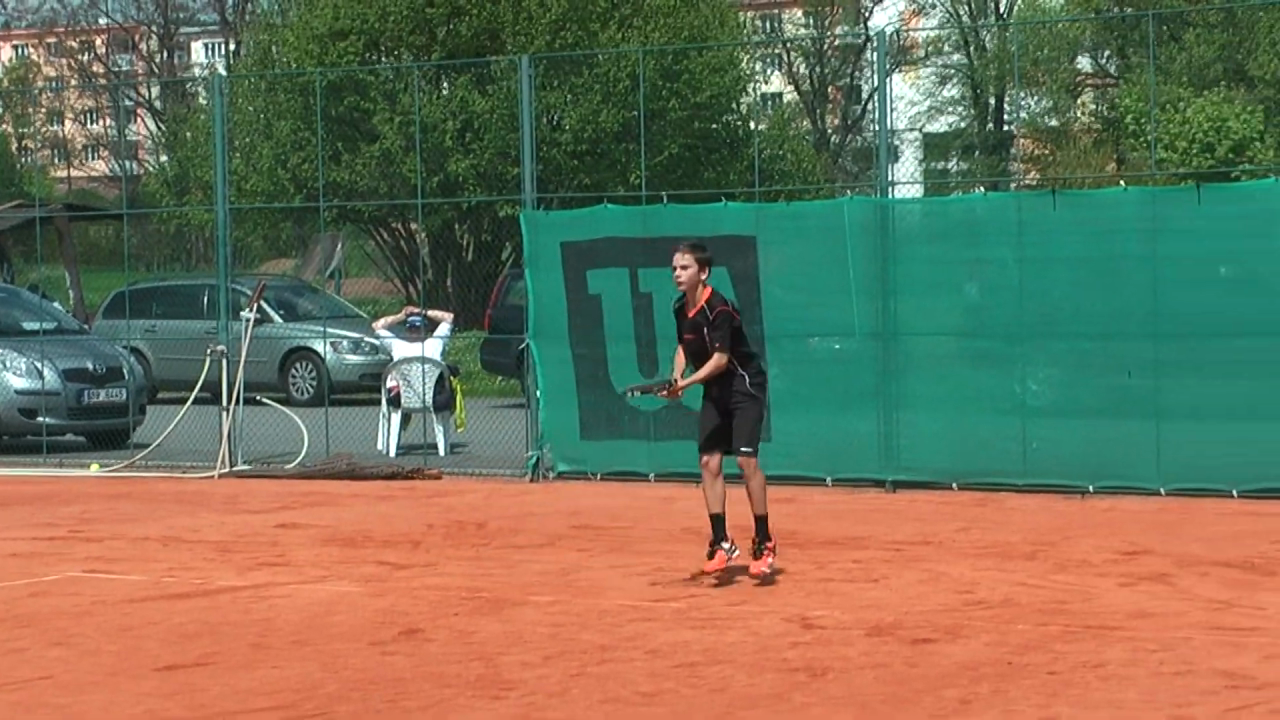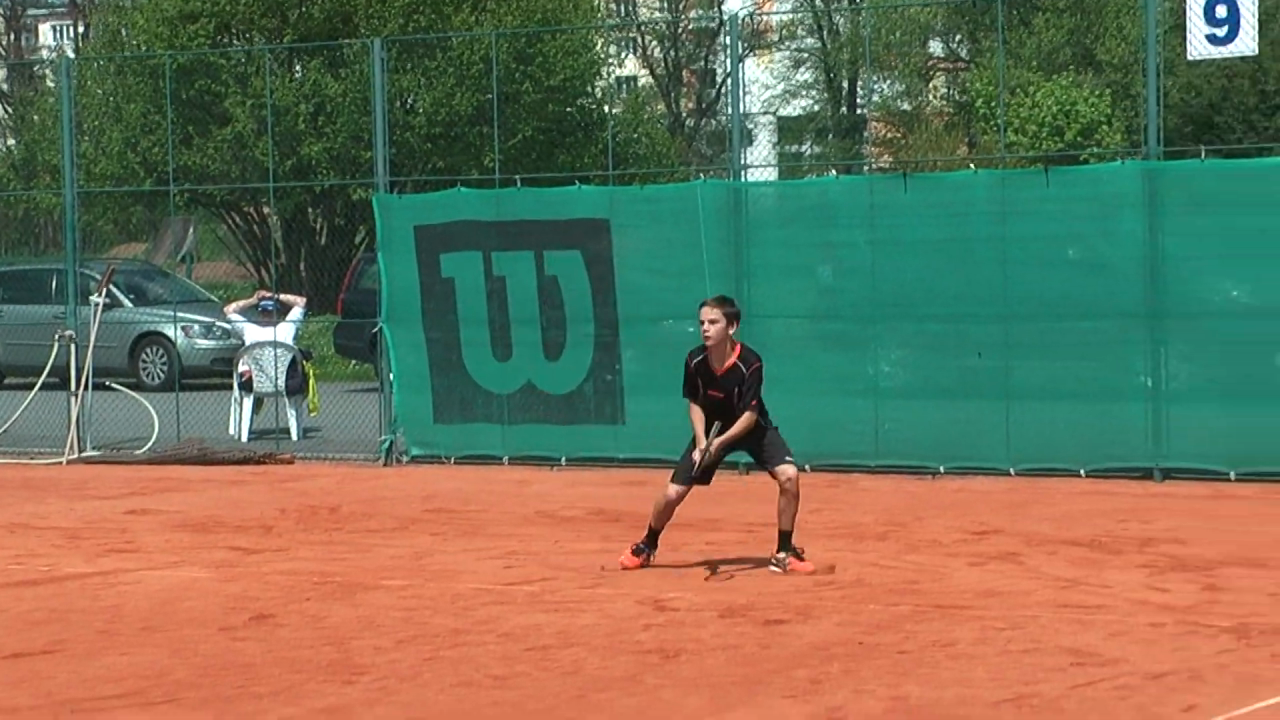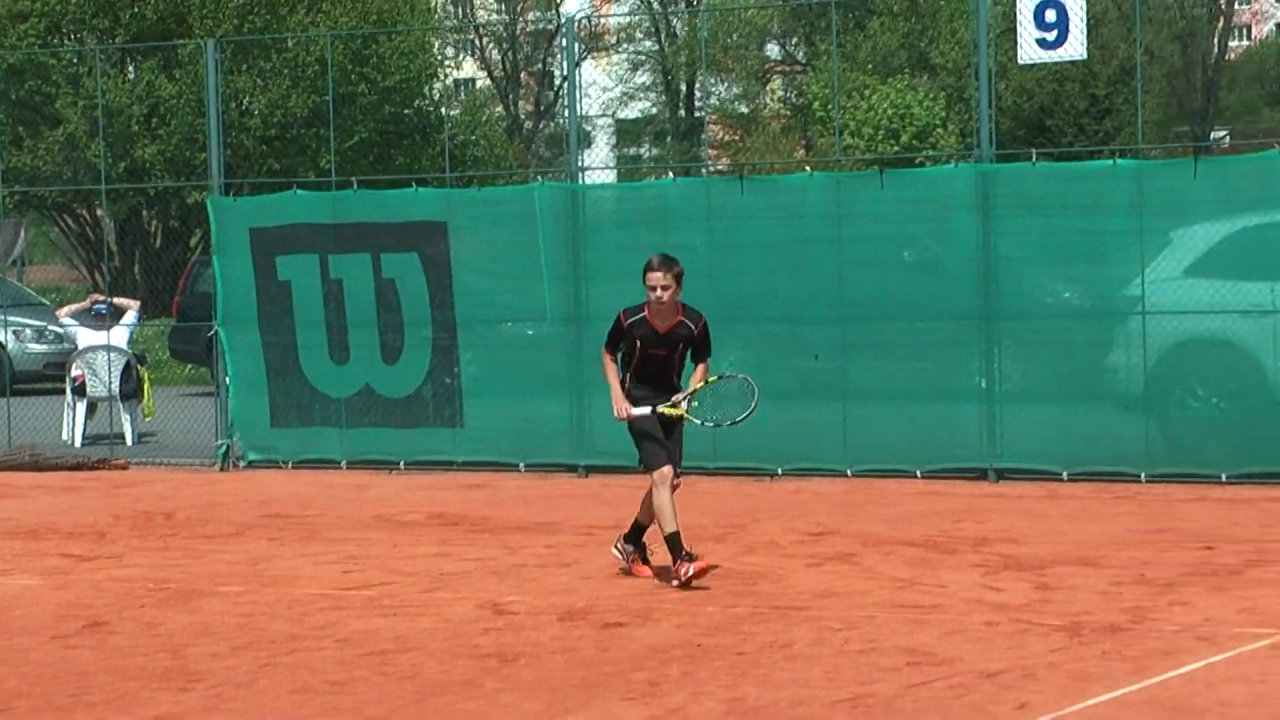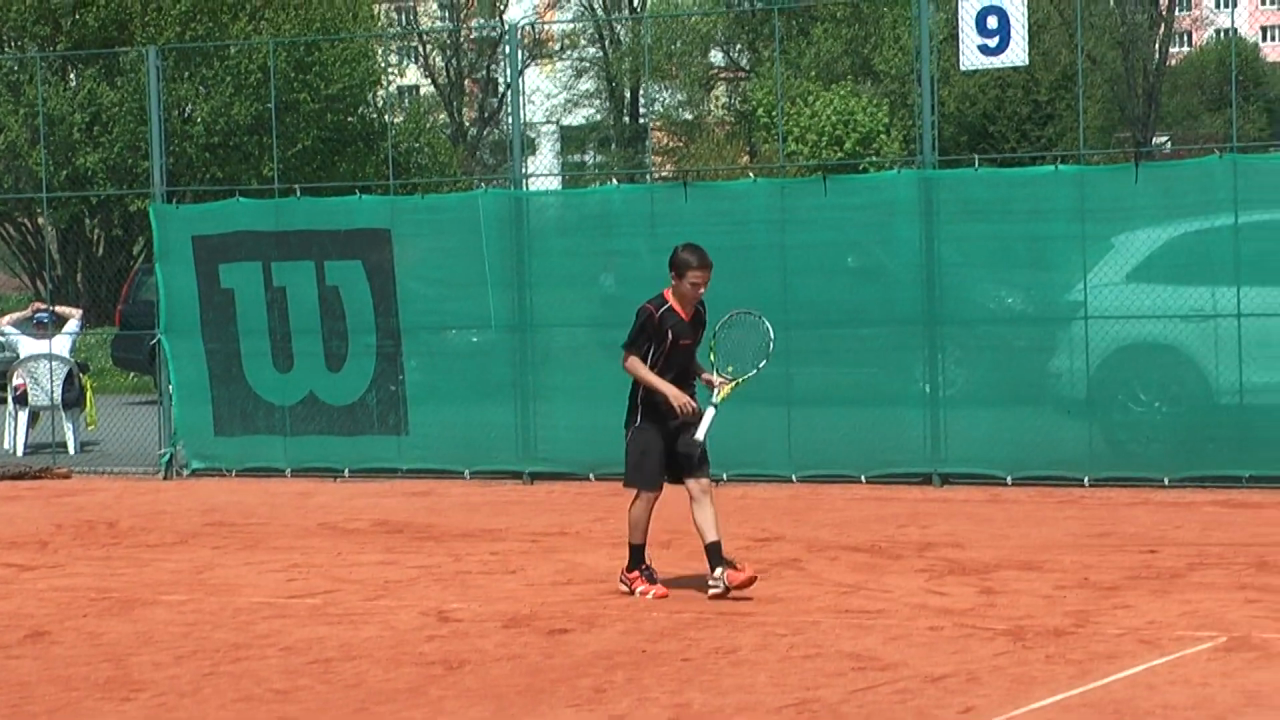
dt=0.4s
person 1, frame 1
left shoulder: (719, 309)
right shoulder: (680, 307)
left elbow: (722, 357)
right elbow: (683, 346)
left wrist: (684, 384)
right wrist: (676, 376)
left hip: (743, 386)
right hip: (714, 391)
left knee: (747, 458)
right knee: (710, 464)
left ankle: (764, 542)
right ankle: (721, 542)
person 1, frame 2
left shoulder: (751, 364)
right shoulder: (695, 360)
left elbow: (751, 415)
right elbow: (694, 404)
left wrist: (721, 442)
right wrist: (702, 442)
left hip: (750, 428)
right hip: (711, 430)
left knee: (788, 474)
right knee: (674, 492)
left ankle: (785, 551)
right ankle: (648, 545)
person 1, frame 3
left shoulder: (694, 322)
right shoulder: (629, 319)
left elbow: (702, 362)
right elbow: (608, 355)
left wrist: (690, 390)
right wrist: (617, 395)
left hip: (670, 403)
right hip: (638, 403)
left knee: (667, 481)
right knee: (663, 472)
left ankle: (629, 544)
right ankle: (678, 558)
person 1, frame 4
left shoulder: (698, 311)
right shoulder: (653, 312)
right elbow: (630, 360)
left wrist: (705, 376)
right wrist: (669, 390)
left hip: (686, 413)
right hip: (649, 413)
left knee: (701, 487)
right knee: (648, 492)
left ankle: (718, 571)
right ankle: (634, 571)
